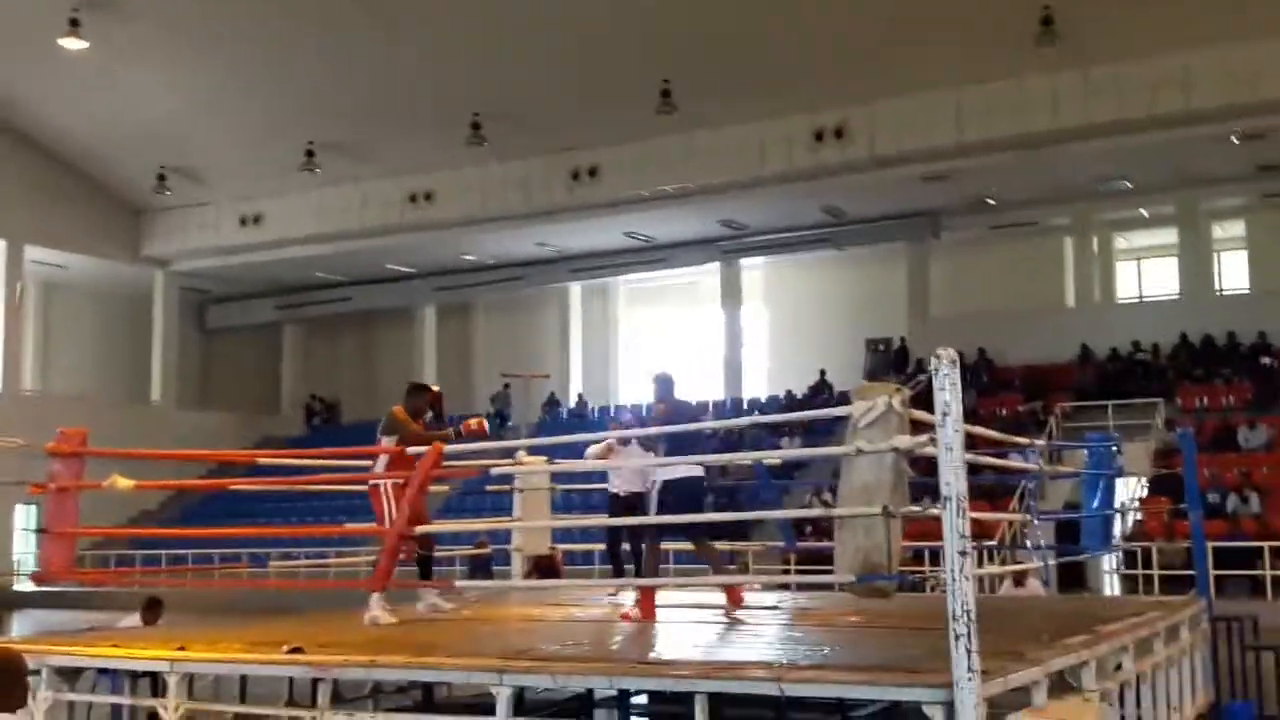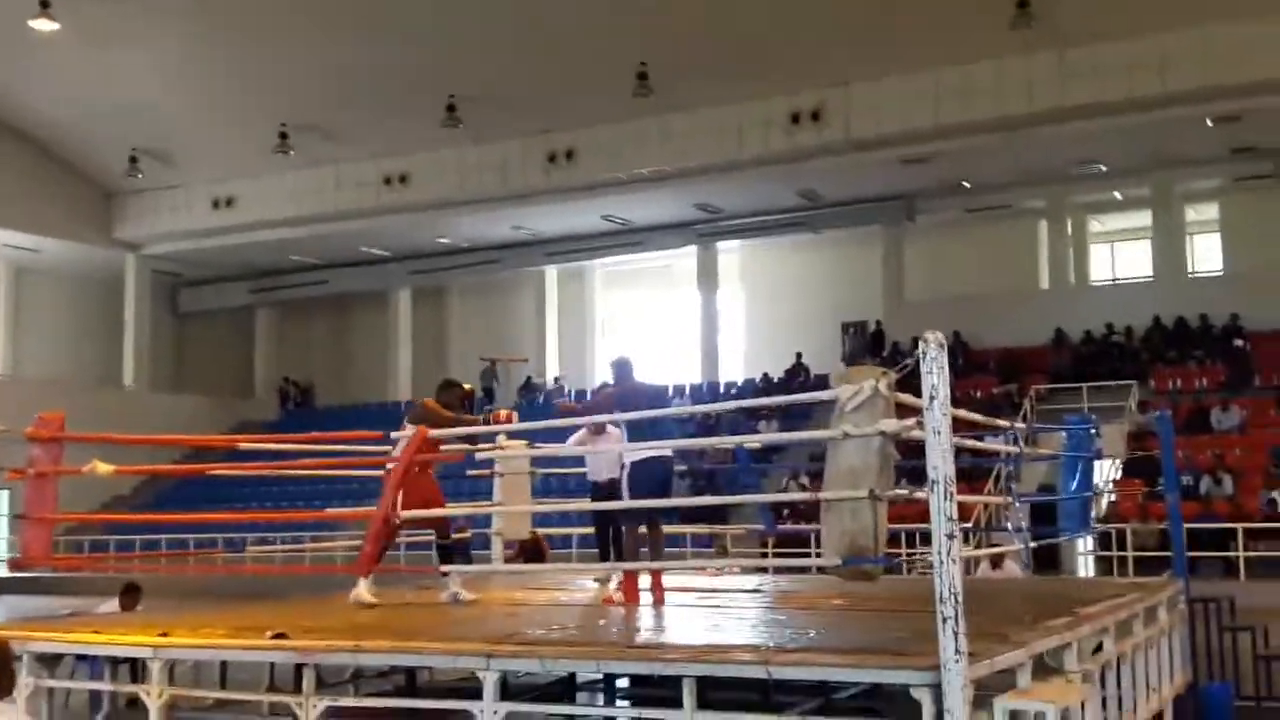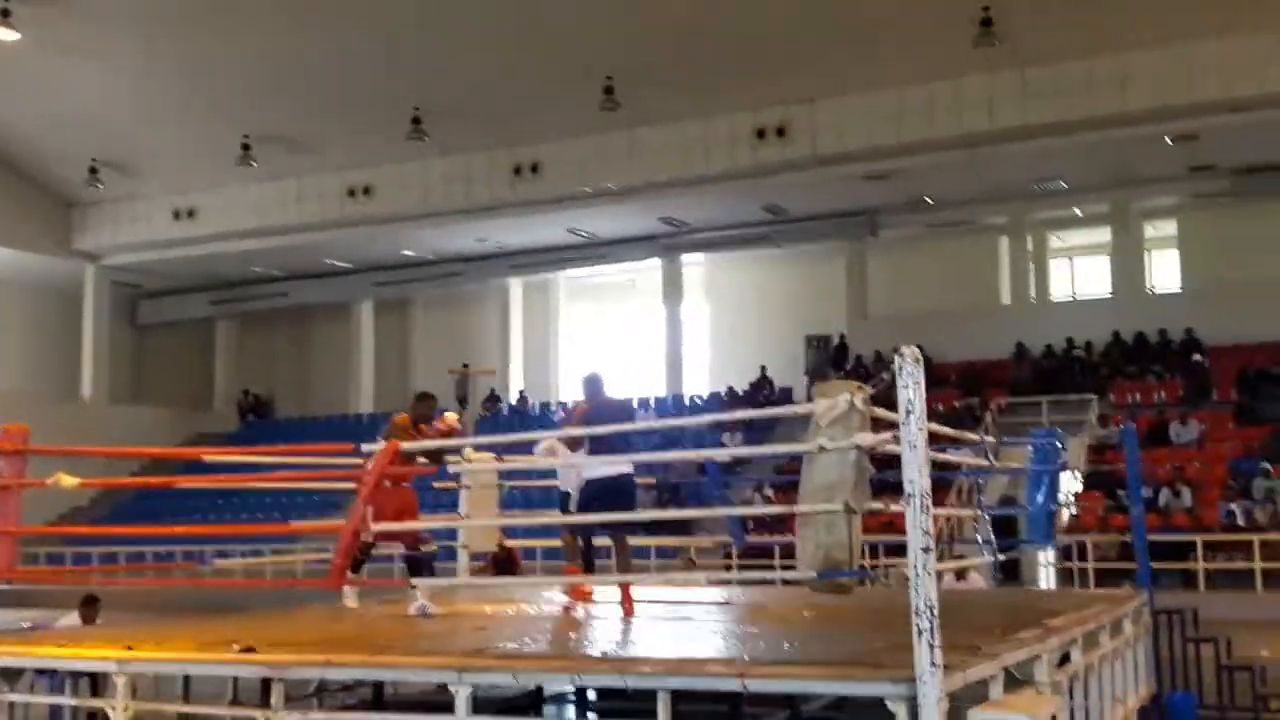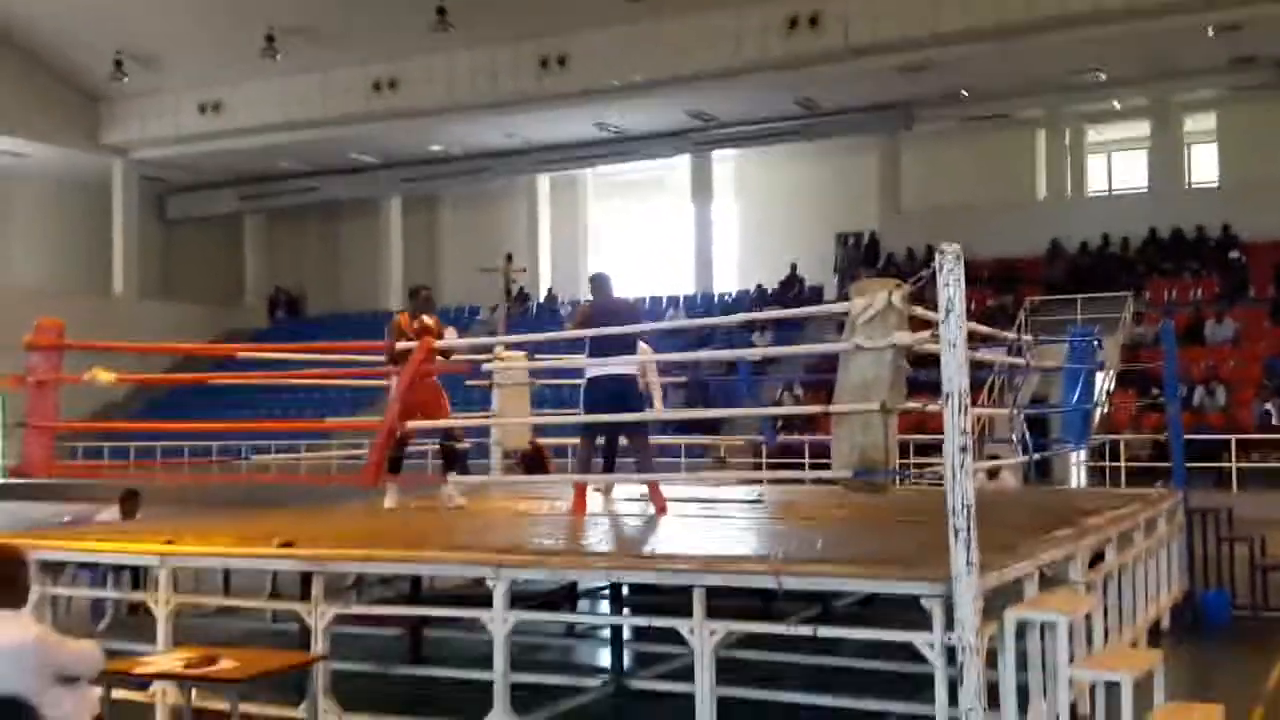
dt=0.4s
person 1, frame 1
left shoulder: (661, 409)
right shoulder: (691, 409)
left hip: (671, 479)
right hip: (694, 476)
left knee: (652, 539)
right knee: (699, 537)
left ankle: (646, 606)
right ankle: (733, 593)
person 1, frame 2
left shoulder: (616, 393)
right shoulder: (658, 392)
left elbow: (582, 411)
left wrist: (561, 406)
left hip: (640, 461)
right hip: (664, 457)
left knee: (632, 523)
right knee: (654, 522)
left ankle: (629, 589)
right ankle: (657, 586)
person 1, frame 3
left shoulder: (584, 409)
right shoulder: (626, 407)
left elbow: (572, 444)
left wrist: (568, 425)
left hip: (596, 477)
right hip: (624, 475)
left knee: (577, 532)
right knee: (620, 537)
right ankle: (626, 598)
person 1, frame 4
left shoulder: (589, 310)
right shoulder: (631, 308)
left hip: (597, 378)
right hip: (627, 377)
left knee: (588, 437)
right knee: (638, 437)
left ankle: (580, 498)
right ankle: (654, 492)
person 2, frame 1
left shoulder: (417, 421)
right shoulder: (395, 417)
left elbow: (438, 439)
right elbow: (425, 438)
left wrist: (438, 410)
right wrist: (458, 431)
left hip: (404, 485)
right hip: (386, 485)
left knee: (424, 538)
left ankle: (428, 596)
right ankle: (375, 605)
person 2, frame 2
left shoulder: (445, 419)
right shoulder: (424, 408)
right elbow: (456, 421)
left wrist: (468, 405)
right wrist: (487, 419)
left hip: (423, 473)
right hip: (402, 472)
left knee: (443, 526)
right knee: (390, 526)
left ankle: (453, 587)
right ankle: (363, 584)
person 2, frame 3
left shoulder: (425, 430)
right shoulder: (399, 423)
left elbow: (436, 458)
right elbow: (399, 450)
left wrist: (447, 433)
right wrist: (437, 431)
left hip: (403, 488)
right hip: (380, 486)
left knee: (414, 540)
right knee: (369, 539)
left ankle: (421, 600)
right ankle: (351, 585)
person 2, frame 4
left shoulder: (435, 323)
right shoulder: (398, 323)
left elbow: (446, 353)
right elbow: (391, 357)
left wrist: (449, 341)
right wrist: (412, 336)
left hip: (430, 383)
right hip: (405, 385)
left knee: (448, 432)
right knee: (400, 437)
left ankle: (450, 487)
right ankle: (392, 489)
